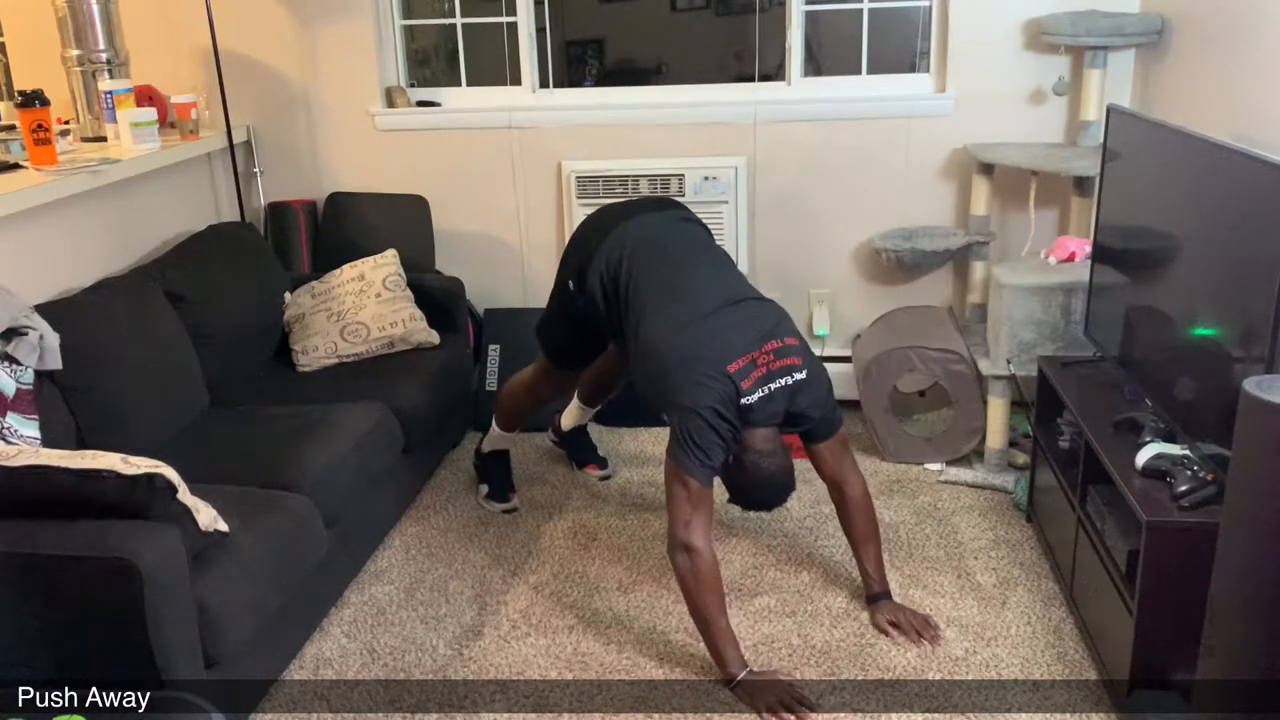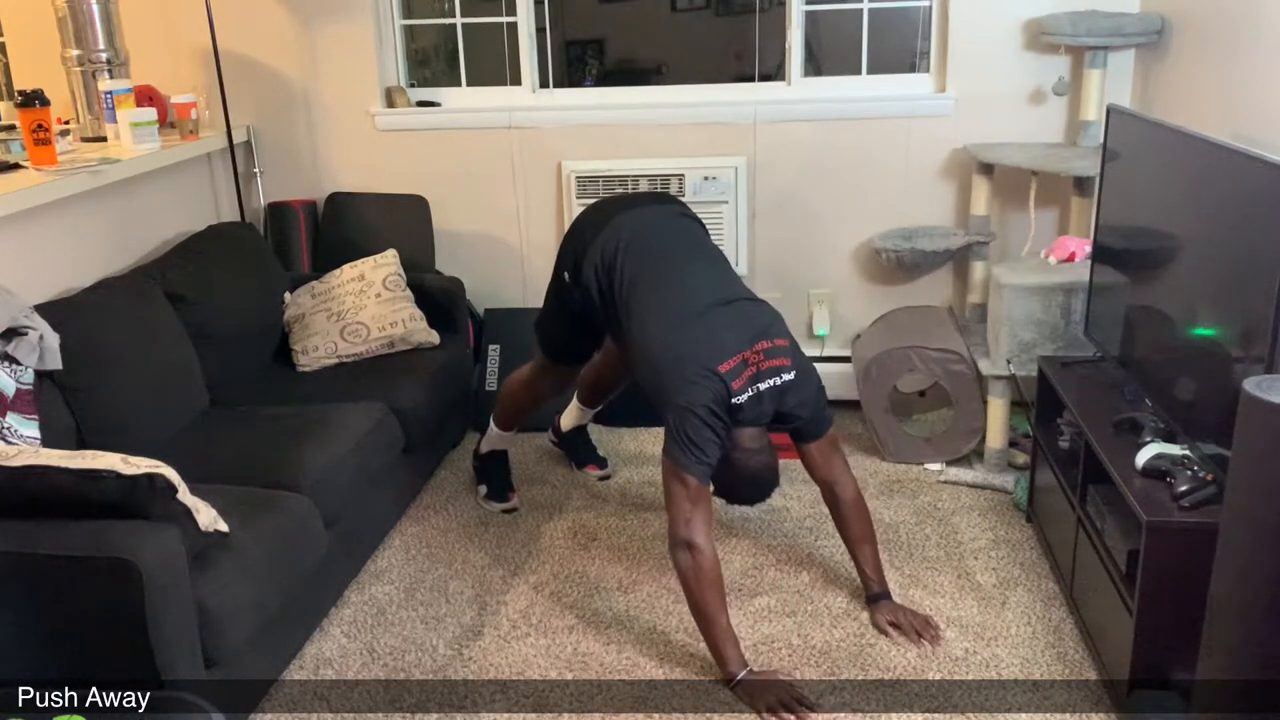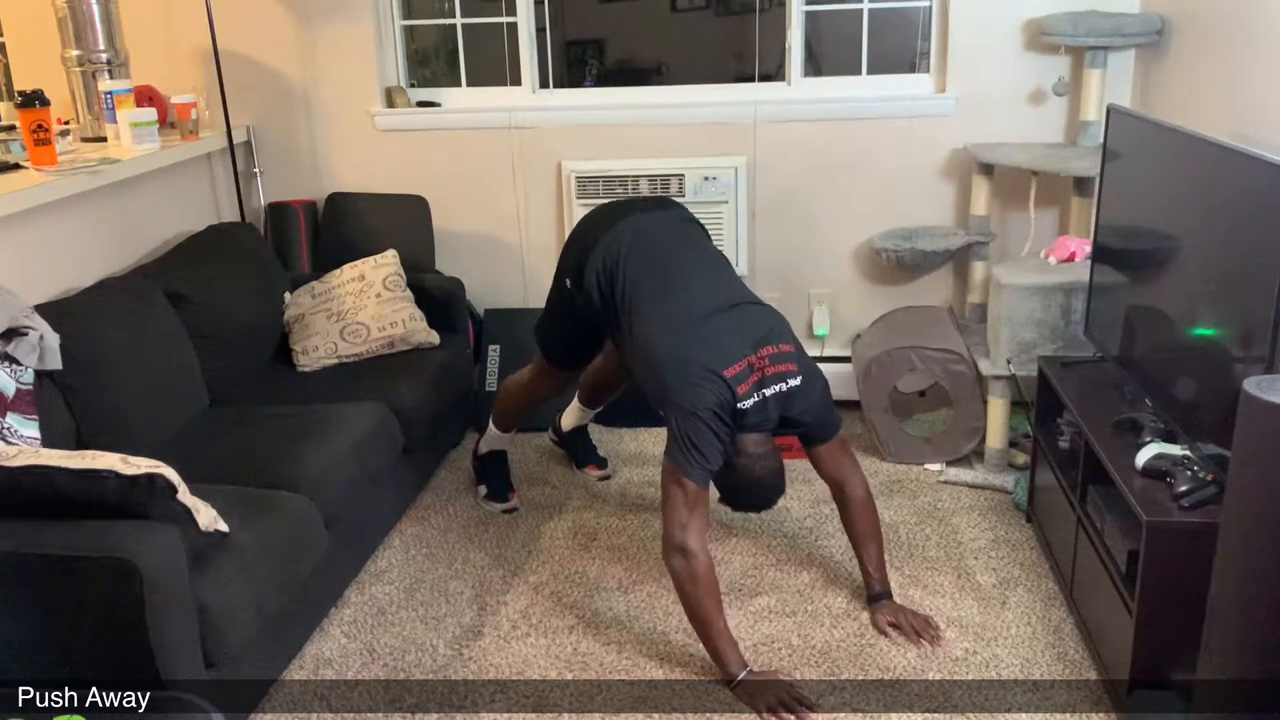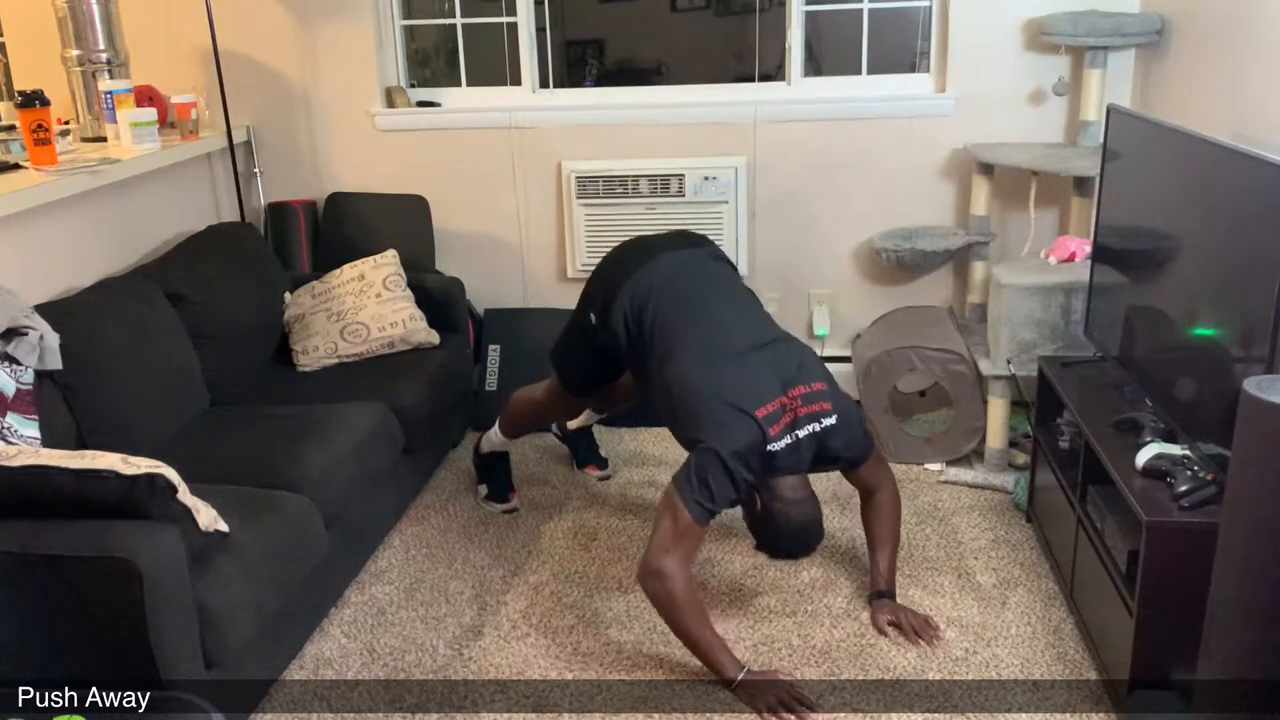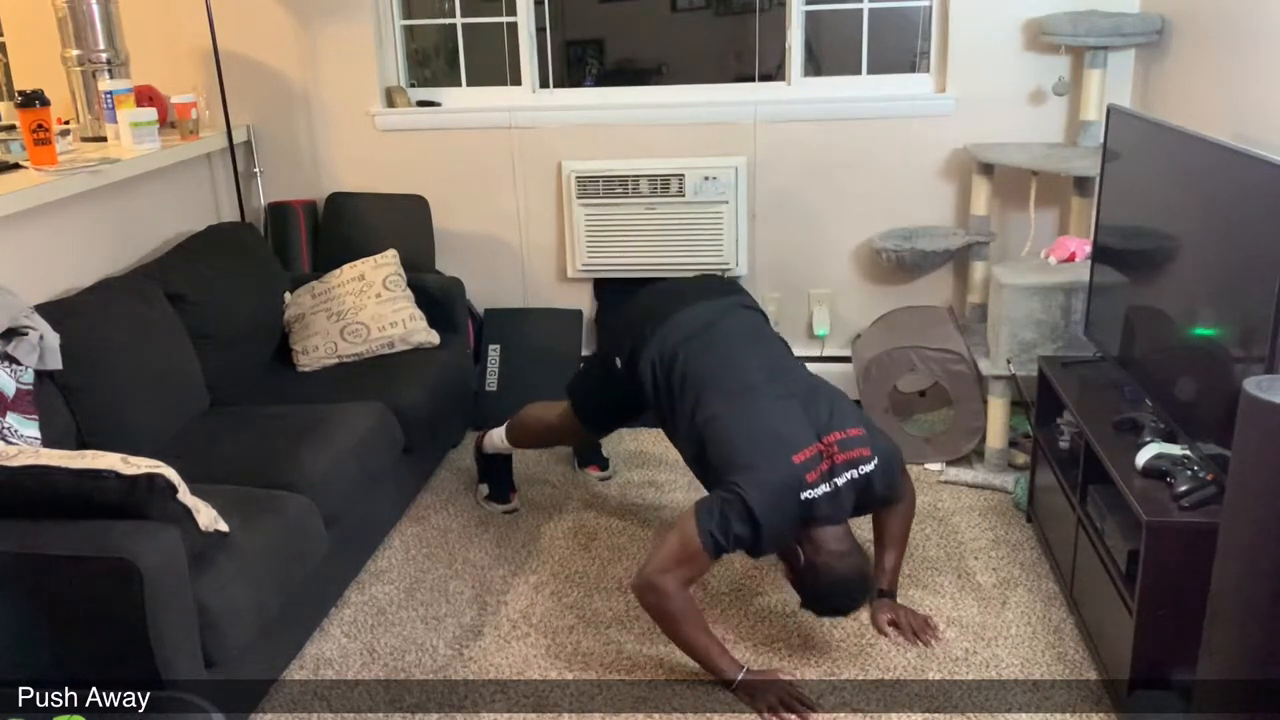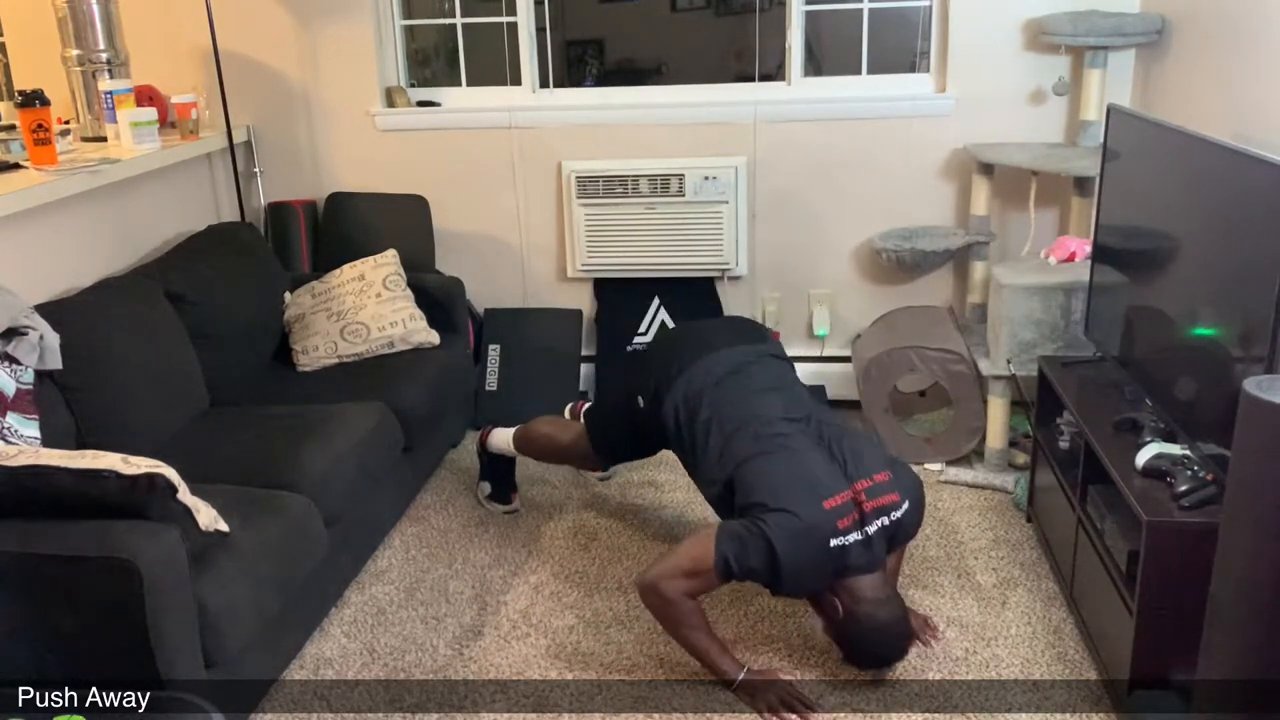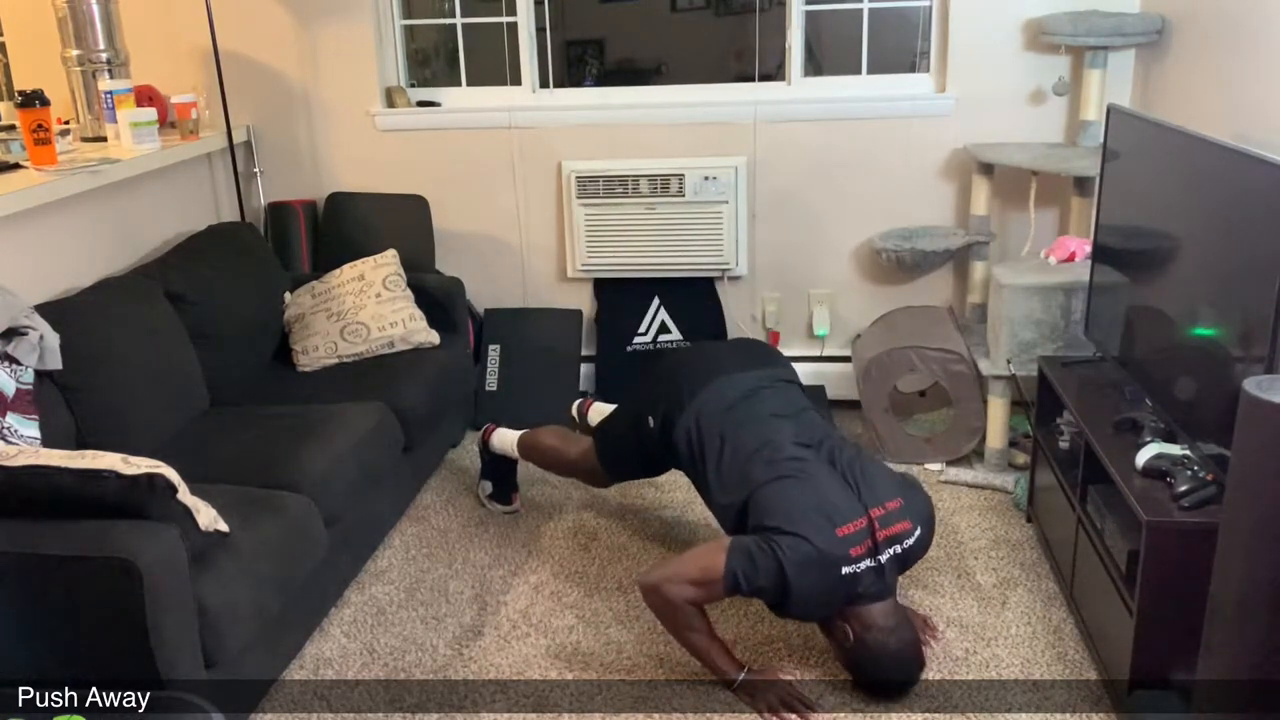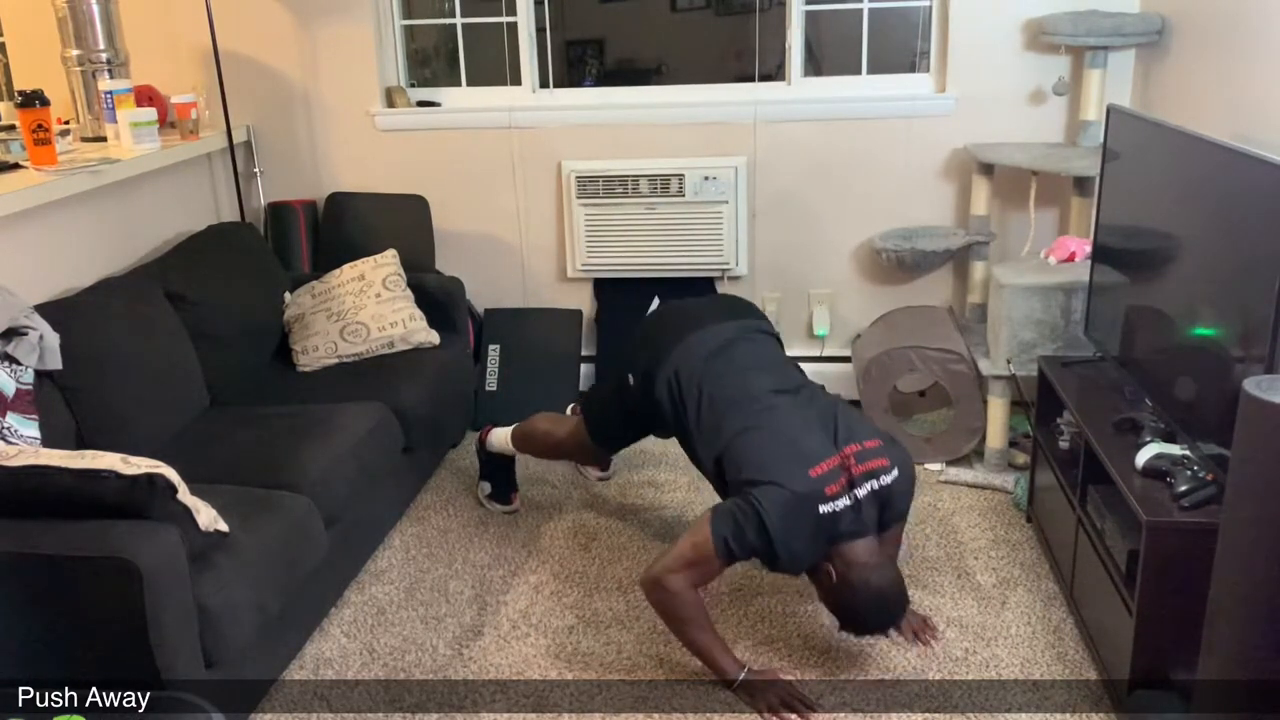
dt=0.4s
person 1, frame 1
left shoulder: (805, 378)
right shoulder: (705, 406)
left elbow: (847, 481)
right elbow: (689, 545)
left wrist: (879, 595)
right wrist: (739, 675)
left hip: (671, 226)
right hip: (606, 248)
left knee: (623, 354)
right knee: (556, 373)
left ankle: (572, 426)
right ankle: (493, 448)
person 1, frame 2
left shoulder: (795, 380)
right shoulder: (697, 404)
left elbow: (838, 481)
right elbow: (690, 543)
left wrist: (879, 595)
right wrist: (739, 674)
left hip: (668, 221)
right hip: (601, 241)
left knee: (622, 355)
right knee: (554, 370)
left ankle: (571, 427)
right ankle: (492, 448)
person 1, frame 3
left shoulder: (801, 383)
right shoulder: (703, 409)
left elbow: (848, 481)
right elbow: (684, 548)
left wrist: (881, 595)
right wrist: (738, 675)
left hip: (669, 225)
right hip: (603, 248)
left knee: (623, 357)
right knee: (552, 373)
left ankle: (571, 426)
right ankle: (491, 446)
person 1, frame 4
left shoulder: (835, 418)
right shoulder: (731, 453)
left elbow: (881, 486)
right elbow: (661, 572)
left wrist: (883, 594)
right wrist: (739, 677)
left hip: (698, 261)
right hip: (628, 288)
left knee: (634, 379)
right knee: (565, 398)
left ankle: (578, 425)
right ankle: (493, 446)
person 1, frame 5
left shoulder: (874, 459)
right shoulder: (764, 501)
left elbow: (901, 498)
right elbow: (655, 583)
left wrist: (884, 594)
right wrist: (739, 678)
left hip: (726, 308)
right hip: (654, 334)
right knee: (575, 425)
left ankle: (585, 440)
right ankle: (494, 445)
person 1, frame 6
left shoulder: (905, 499)
right shoulder: (793, 545)
right elbow: (658, 584)
left wrist: (891, 598)
right wrist: (740, 678)
left hip: (748, 347)
right hip: (680, 376)
right knee: (586, 450)
left ankle: (587, 413)
right ankle: (498, 444)
person 1, frame 7
left shoulder: (915, 518)
right shoulder: (805, 565)
right elbow: (661, 585)
left wrist: (886, 599)
right wrist: (740, 678)
left hip: (760, 367)
right hip: (690, 396)
right knee: (593, 465)
left ankle: (595, 412)
right ankle: (501, 443)
person 1, frame 8
left shoulder: (894, 473)
right shoulder: (783, 514)
right elbow: (663, 581)
left wrist: (891, 602)
right wrist: (740, 677)
left hip: (739, 323)
right hip: (669, 352)
right knee: (579, 441)
left ankle: (587, 412)
right ankle: (497, 443)
